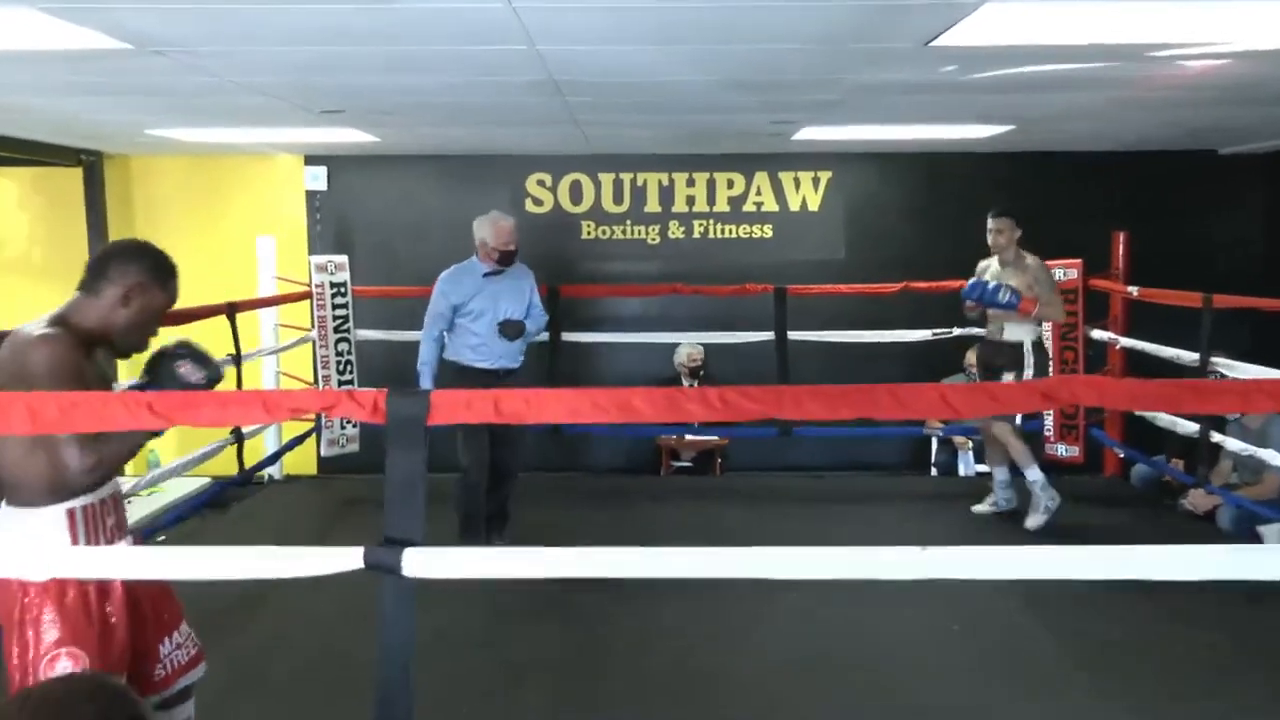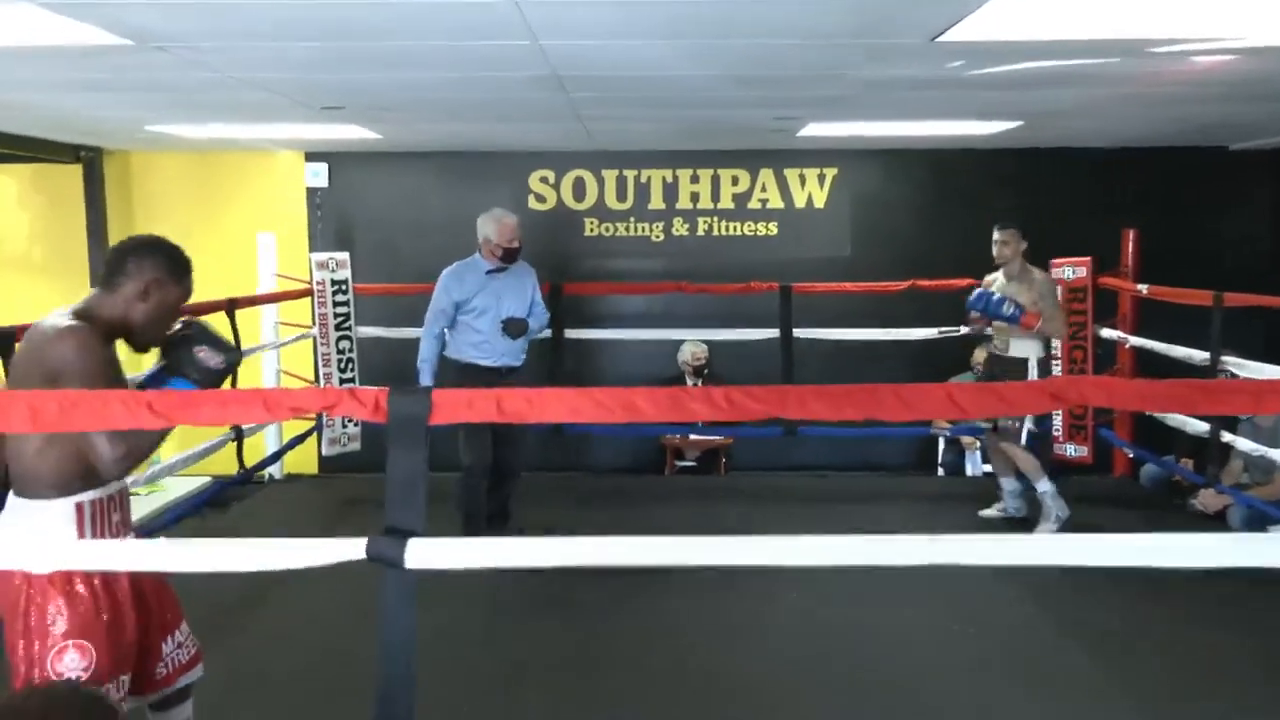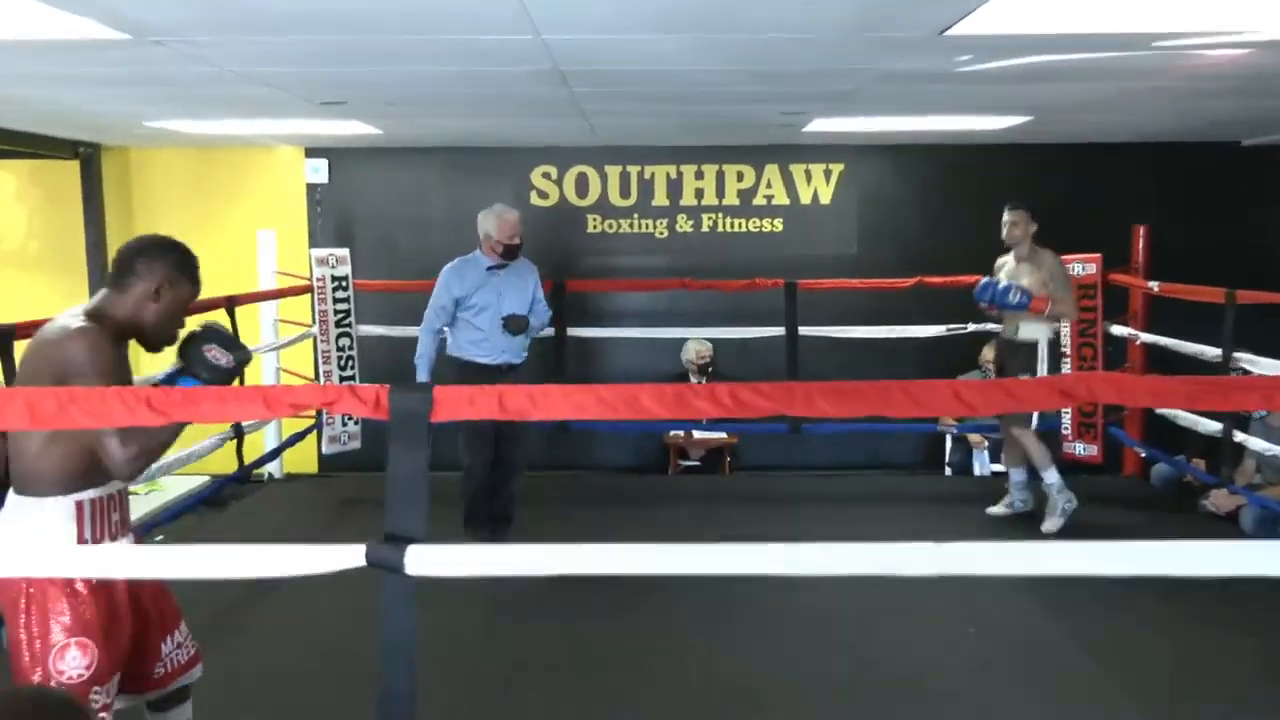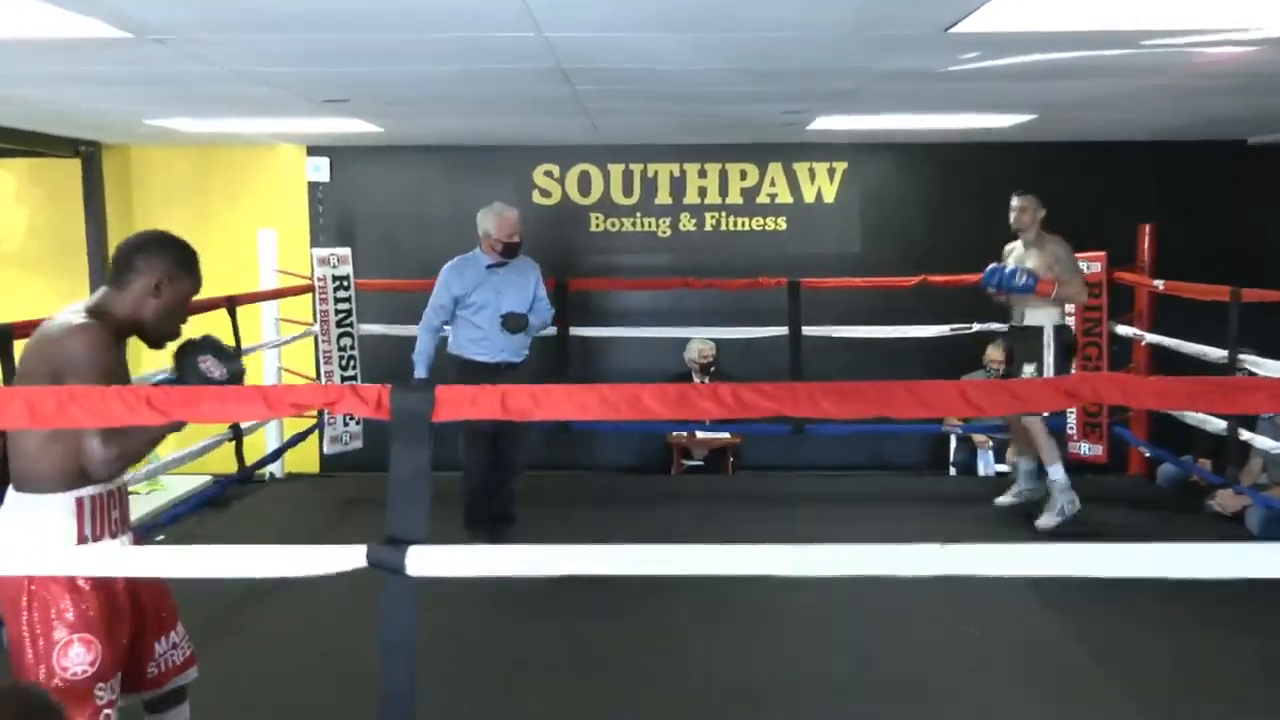
dt=0.1s
person 1, frame 1
left shoulder: (80, 346)
right shoulder: (46, 350)
right elbow: (85, 467)
left wrist: (148, 395)
left hip: (102, 544)
left knee: (174, 664)
person 1, frame 2
left shoulder: (91, 339)
right shoulder: (72, 343)
right elbow: (115, 456)
left wrist: (162, 381)
right wrist: (182, 387)
left hip: (104, 539)
left knee: (173, 664)
person 1, frame 3
left shoulder: (94, 338)
right shoulder: (84, 343)
right elbow: (124, 456)
left wrist: (177, 382)
right wrist: (194, 385)
left hip: (99, 539)
right hip: (53, 550)
left knee: (170, 664)
person 1, frame 4
left shoulder: (94, 334)
right shoulder: (84, 339)
right elbow: (106, 457)
left hip: (98, 537)
right hip: (53, 546)
left knee: (166, 664)
person 2, frame 1
left shoulder: (523, 276)
right shoulder: (453, 280)
left elbow: (540, 318)
right elbow: (432, 335)
left wrist: (524, 328)
right wrist: (427, 384)
left hip: (509, 379)
right hip: (467, 380)
left knee: (506, 461)
right knee: (475, 462)
left ankle: (495, 530)
right ankle: (472, 539)
person 2, frame 2
left shoulder: (526, 274)
right shoulder: (455, 277)
left elbow: (541, 316)
right elbow: (433, 331)
left wrist: (527, 325)
right wrist: (426, 382)
left hip: (510, 378)
right hip: (469, 378)
left knee: (509, 460)
right knee: (477, 460)
left ankle: (497, 527)
right ankle: (474, 534)
person 2, frame 3
left shoulder: (528, 271)
right shoulder: (456, 273)
left elbow: (543, 313)
right elbow: (432, 327)
left wrist: (528, 322)
right wrist: (423, 377)
left hip: (512, 375)
right hip: (471, 375)
left knee: (510, 456)
right knee: (478, 458)
left ankle: (499, 526)
right ankle: (478, 530)
person 2, frame 4
left shoulder: (529, 269)
right shoulder: (456, 272)
left elbow: (545, 312)
right elbow: (431, 325)
left wrist: (527, 321)
right wrist: (421, 374)
left hip: (513, 374)
right hip: (471, 374)
left knee: (510, 456)
right knee: (477, 457)
left ankle: (501, 526)
right ankle: (478, 530)
person 3, frame 1
left shoulder: (1034, 268)
right shoulder: (983, 268)
left elbow: (1058, 313)
right elbow: (974, 311)
left wrist: (1019, 304)
right wrist: (972, 304)
left hip: (1020, 351)
right hip: (990, 347)
left knee: (1002, 427)
right knee: (986, 426)
left ankle: (1043, 493)
right ankle: (1002, 493)
person 3, frame 2
left shoulder: (1039, 281)
right shoulder: (990, 281)
left elbow: (1059, 330)
right elbow: (981, 321)
left wrist: (1023, 317)
right wrist: (978, 315)
left hip: (1025, 366)
right hip: (997, 362)
left knee: (1009, 443)
right knee: (993, 438)
left ankle: (1053, 504)
right ankle: (1012, 501)
person 3, frame 3
left shoulder: (1048, 263)
right shoulder: (1001, 263)
left elbow: (1070, 311)
left wrist: (1030, 302)
right wrist: (989, 302)
left hip: (1036, 349)
right hip: (1008, 346)
left knee: (1020, 428)
right knee: (1006, 425)
left ankle: (1060, 496)
right ankle: (1018, 496)
person 3, frame 4
left shoulder: (1055, 247)
right shoulder: (1010, 250)
left elbow: (1080, 294)
left wrist: (1038, 286)
right wrist: (997, 289)
left hip: (1045, 337)
right hip: (1018, 333)
left knee: (1030, 417)
right knee: (1013, 414)
left ankle: (1063, 495)
right ankle: (1027, 483)
